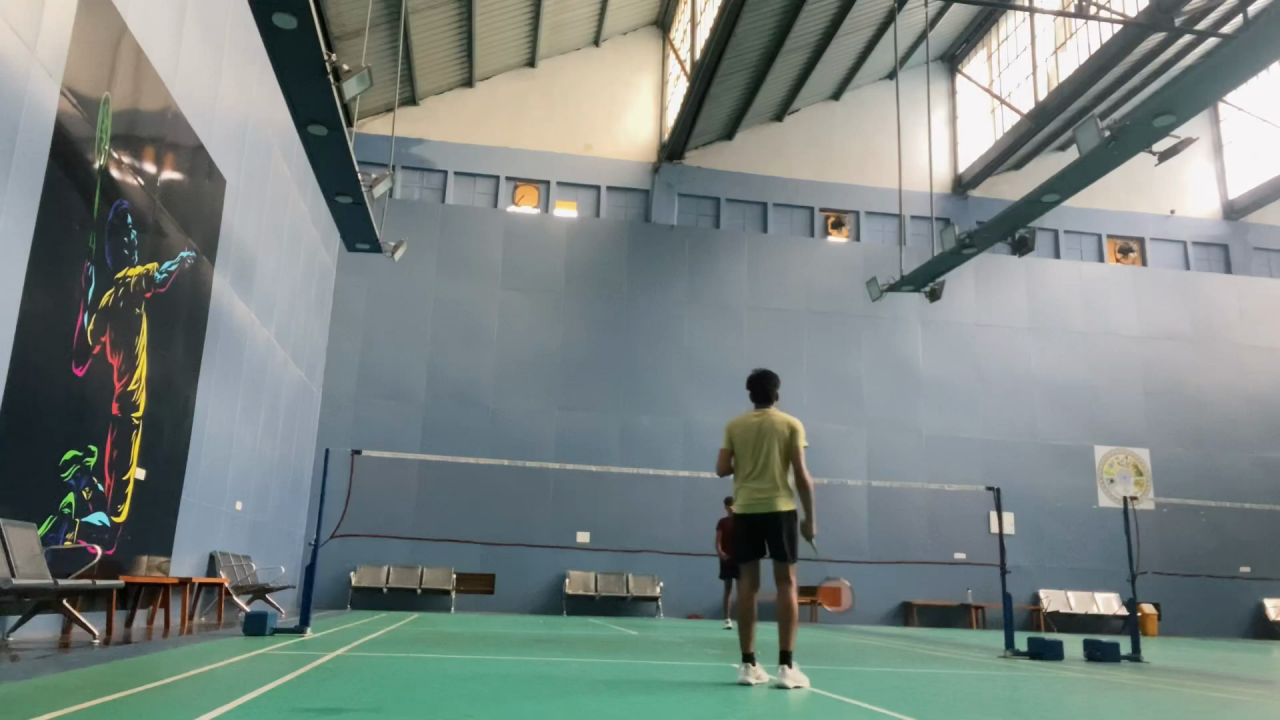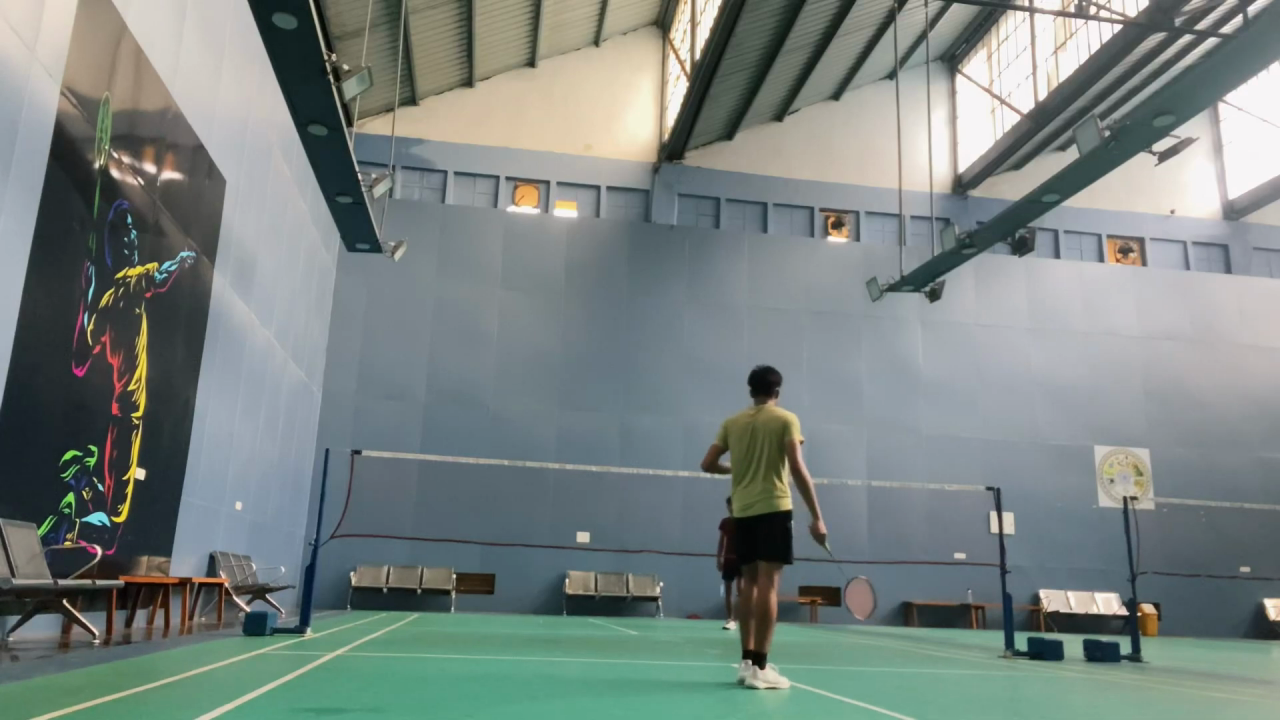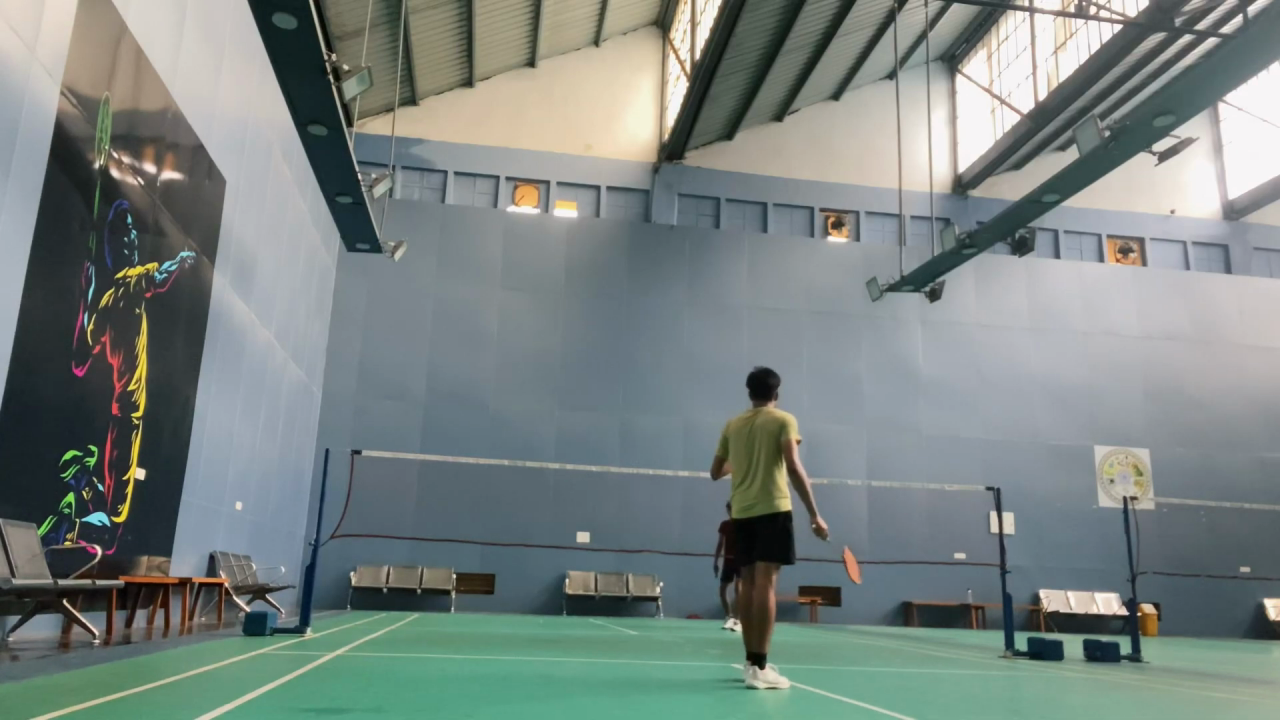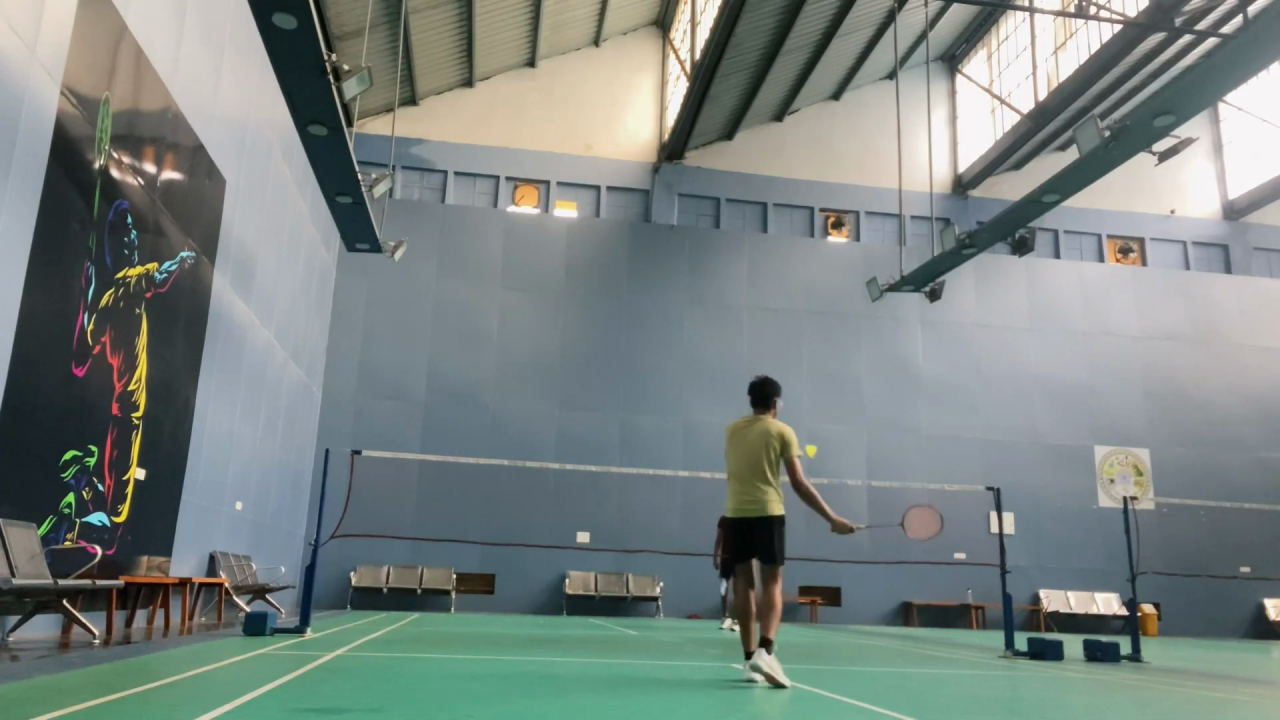
dt=0.5s
person 1, frame 1
left shoulder: (138, 279)
right shoulder: (106, 290)
left elbow: (159, 276)
right elbow: (80, 358)
left wrist: (178, 264)
right wrist: (85, 300)
left hip: (129, 395)
left knee: (119, 472)
left ankle: (110, 533)
person 1, frame 2
left shoulder: (138, 278)
right shoulder: (106, 289)
left elbow: (159, 277)
right elbow: (80, 359)
left wrist: (178, 263)
right wrist: (86, 300)
left hip: (129, 397)
right hip: (107, 395)
left knee: (120, 471)
left ankle: (110, 537)
person 1, frame 3
left shoulder: (138, 278)
right shoulder: (105, 289)
left elbow: (159, 276)
right elbow: (81, 358)
left wrist: (178, 264)
right wrist: (85, 300)
left hip: (129, 395)
left knee: (120, 471)
left ankle: (110, 532)
right ankle: (86, 533)
person 1, frame 4
left shoulder: (138, 278)
right shoulder: (106, 290)
left elbow: (159, 276)
right elbow: (81, 358)
left wrist: (177, 264)
right wrist: (86, 300)
left hip: (129, 395)
left knee: (120, 468)
right knee: (100, 465)
left ankle: (111, 531)
person 2, frame 1
left shoulder: (735, 426)
right shoulder: (791, 424)
left elbow: (722, 469)
right elbow: (801, 475)
right wrist: (809, 517)
left hip: (744, 511)
right hip: (780, 509)
left knee: (748, 584)
right knee: (786, 584)
left ankle: (748, 664)
right ankle: (786, 666)
person 2, frame 2
left shoulder: (732, 422)
right shoulder: (786, 419)
left elbow: (707, 464)
right elbow: (797, 470)
right wrist: (816, 517)
left hip: (742, 511)
right hip: (774, 508)
left knee: (750, 583)
right knee: (768, 584)
left ankle: (747, 659)
right ankle: (759, 667)
person 2, frame 3
left shoulder: (732, 426)
right shoulder: (783, 420)
left elbow: (716, 472)
right elbow: (793, 468)
right wrist: (814, 514)
left hip: (741, 512)
right hip: (773, 510)
left knee: (749, 584)
right knee: (766, 583)
left ankle: (751, 661)
right ankle: (759, 668)
person 2, frame 4
left shoulder: (732, 429)
right shoulder: (783, 432)
right elbow: (800, 485)
right wrist: (831, 518)
left hip: (734, 513)
right hip: (767, 513)
left knee: (743, 583)
right knee: (772, 583)
left ankle: (750, 658)
right ankle: (763, 652)
